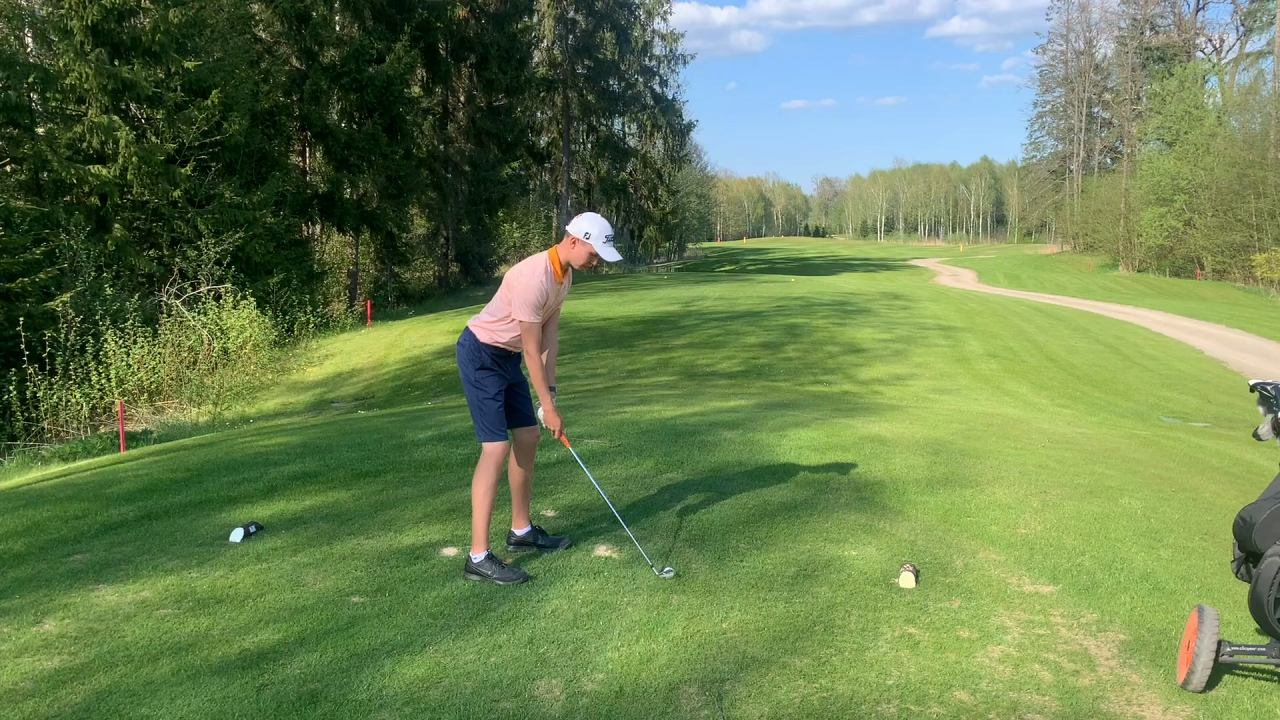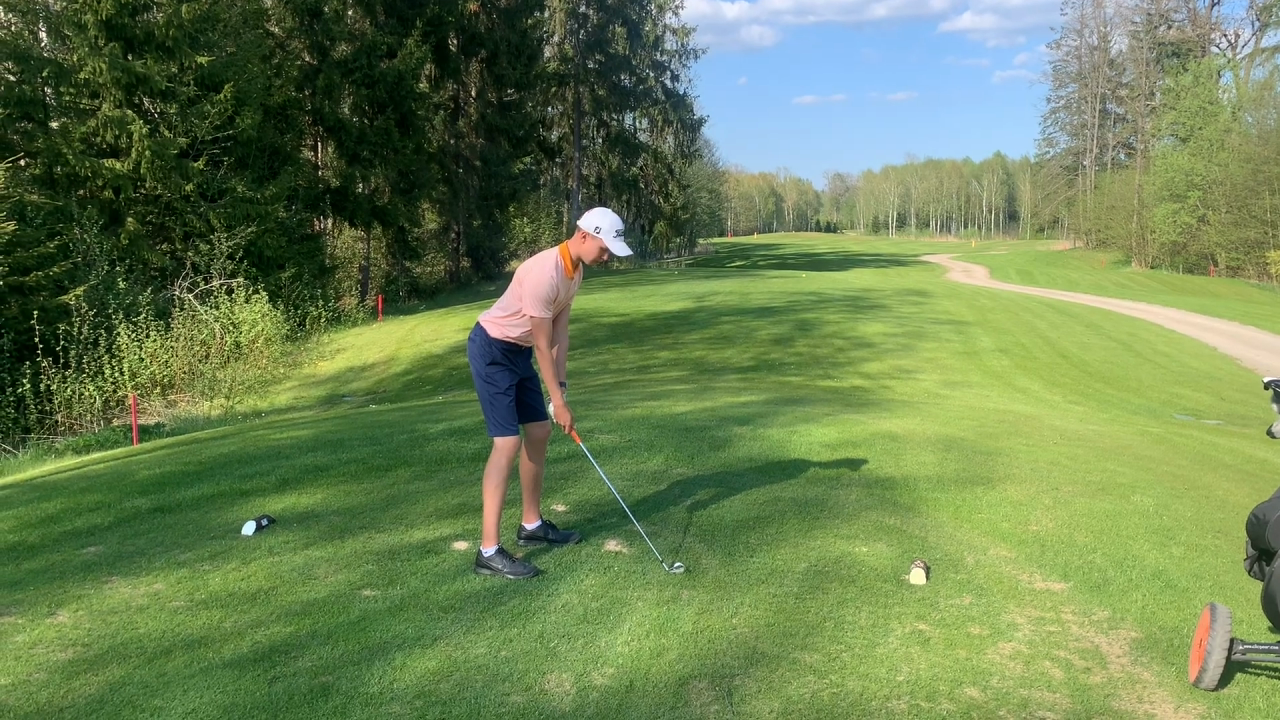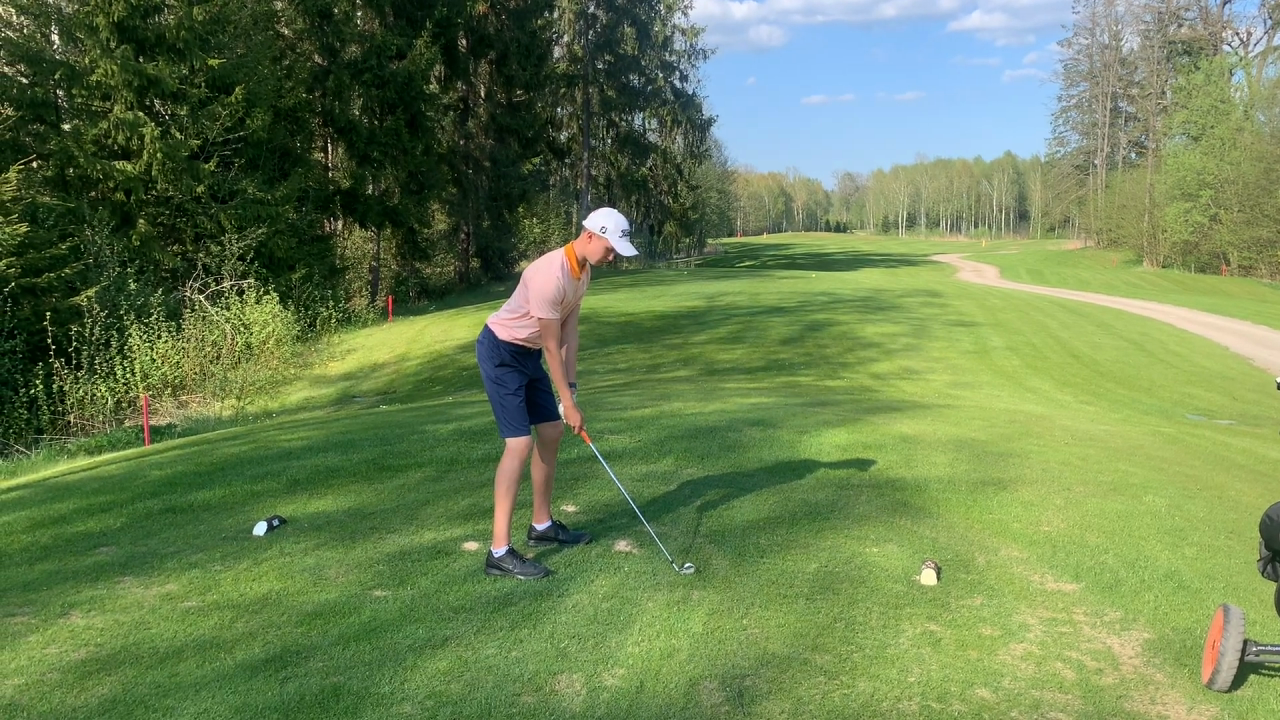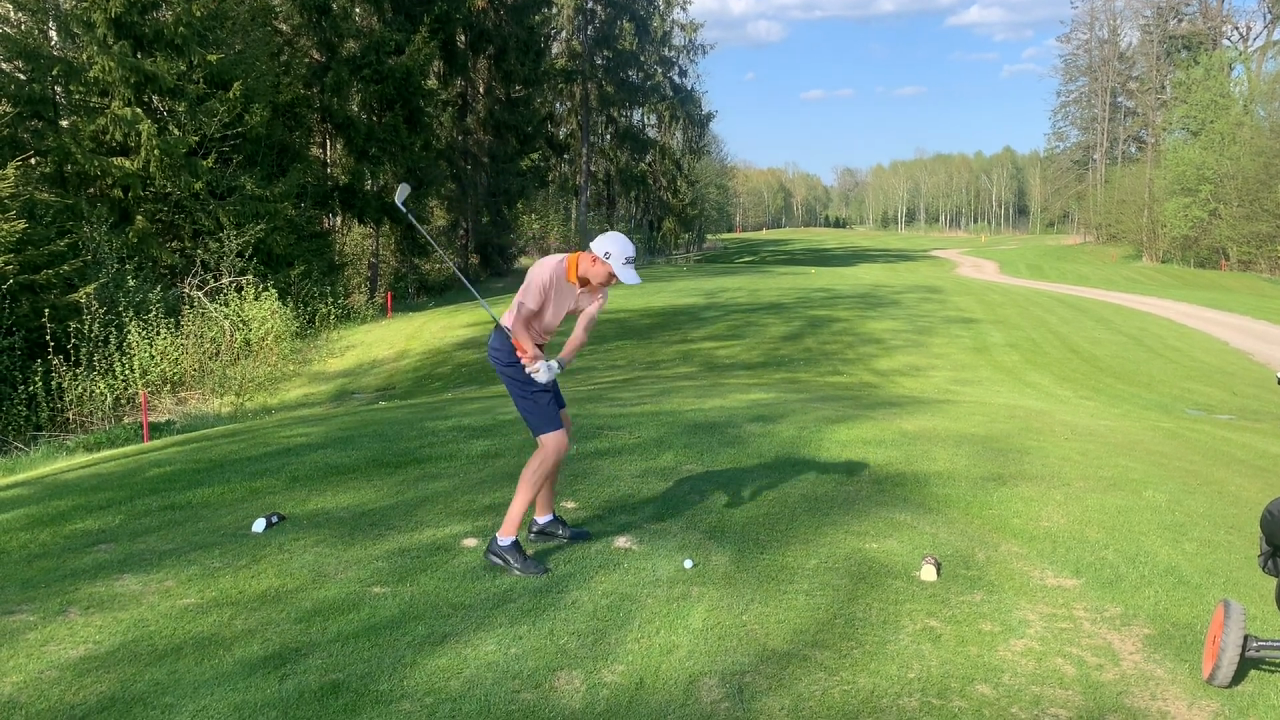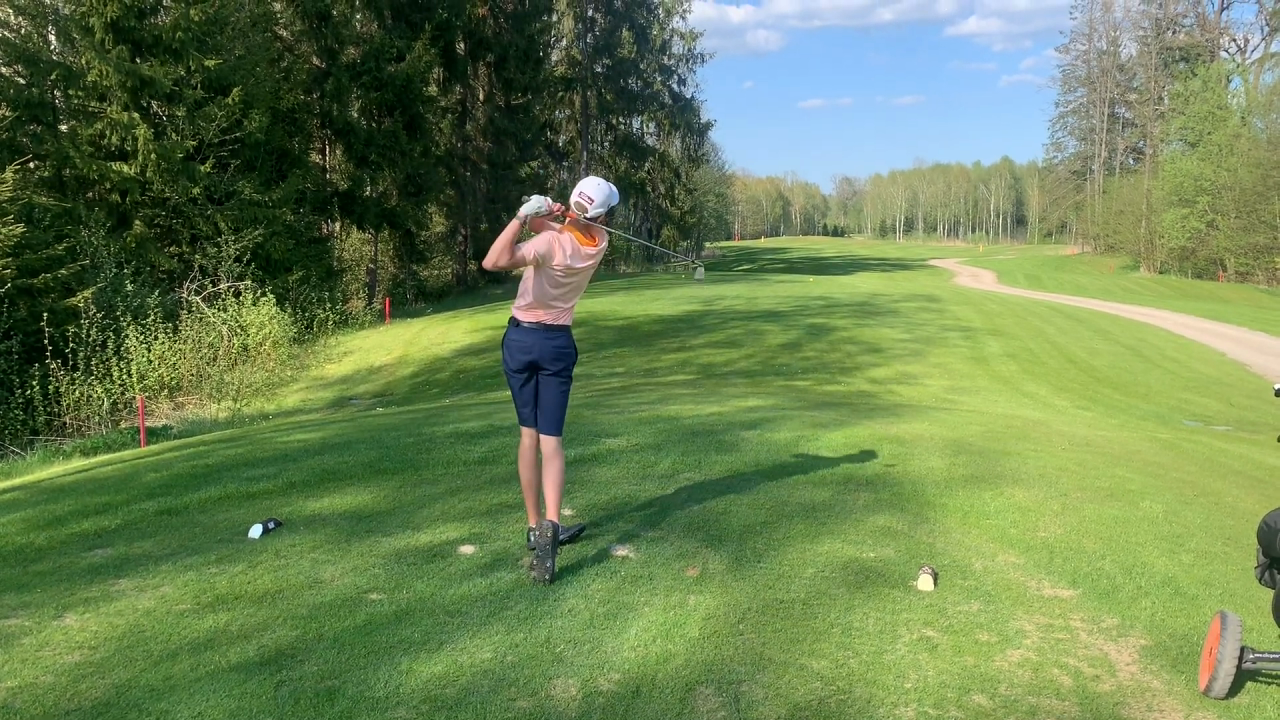
dt=1s
person 1, frame 1
left shoulder: (564, 275)
right shoulder: (533, 277)
left elbow: (550, 335)
right elbow: (532, 349)
left wrist: (550, 392)
right wrist: (548, 406)
left hip: (506, 355)
right hip: (481, 354)
left knee: (528, 436)
right knee: (497, 447)
left ankle: (522, 531)
right ankle: (479, 557)
person 1, frame 2
left shoulder: (575, 269)
right shoulder: (544, 272)
left elbow: (560, 331)
right elbow: (543, 344)
left wrist: (561, 388)
right wrist: (558, 401)
left hip: (518, 350)
right hip: (492, 349)
left knee: (539, 431)
right knee: (508, 442)
left ankle: (531, 524)
right ankle: (489, 551)
person 1, frame 3
left shoulder: (583, 271)
right shoulder: (550, 275)
left elbow: (569, 332)
right elbow: (552, 346)
left wrist: (572, 389)
right wrist: (568, 402)
left hip: (527, 352)
right hip: (501, 351)
left knee: (551, 432)
right knee: (520, 444)
left ankle: (542, 525)
right ankle: (500, 551)
person 1, frame 4
left shoulder: (599, 293)
right shoulder: (550, 269)
left elbow: (578, 338)
right elbow: (521, 322)
left wrist: (553, 364)
right wrist: (532, 354)
left hip: (535, 356)
right hip: (514, 352)
left knee: (555, 426)
right knee: (554, 445)
left ankle: (544, 519)
right ankle: (504, 540)
person 1, frame 5
left shoulder: (551, 243)
right shoulder: (598, 242)
left elbow: (493, 262)
left wrist: (524, 214)
right wrist: (538, 217)
left hip: (520, 338)
right hip: (558, 342)
left knee: (528, 435)
right knee: (551, 439)
left ankle: (536, 527)
right ankle: (550, 526)
